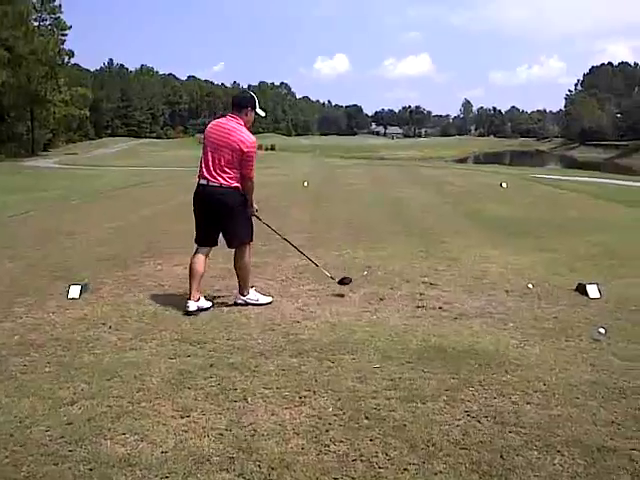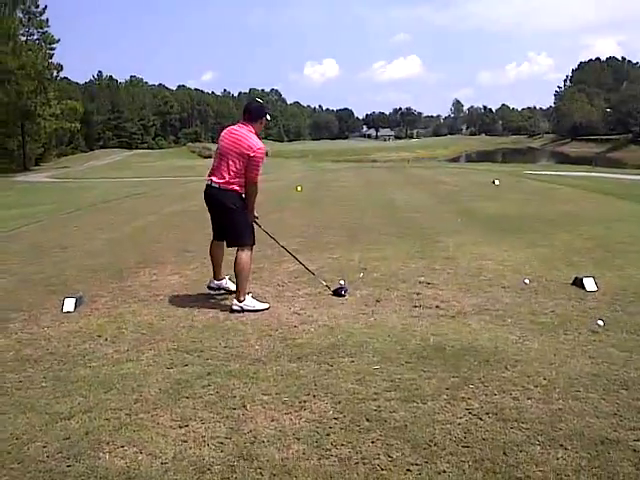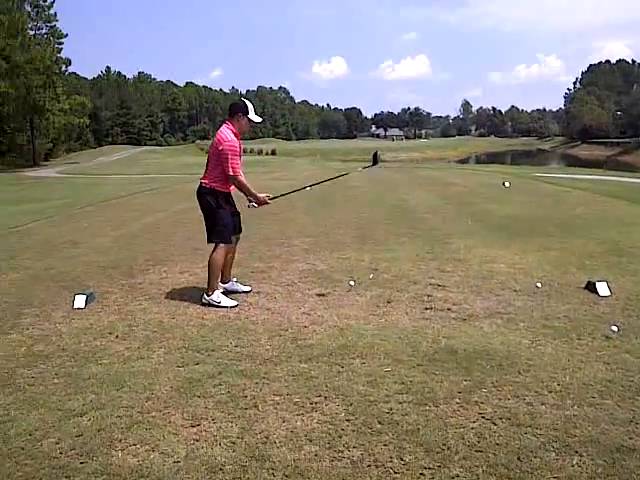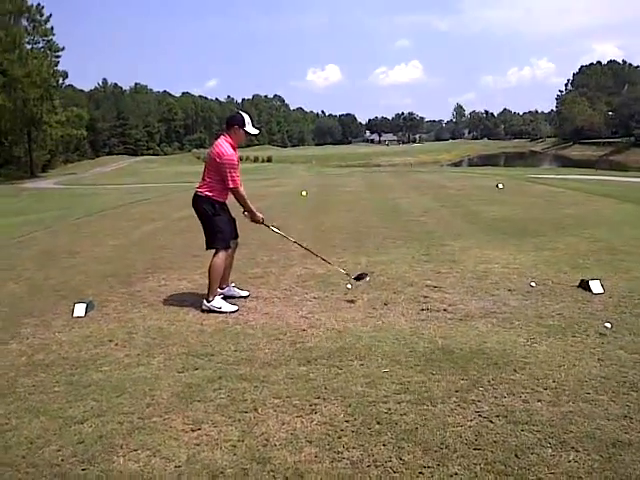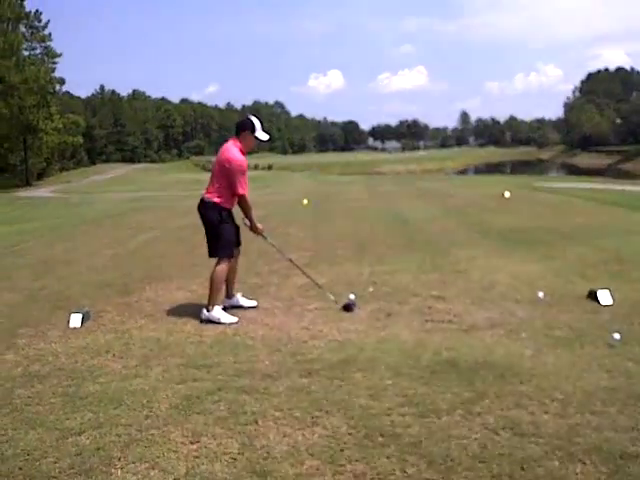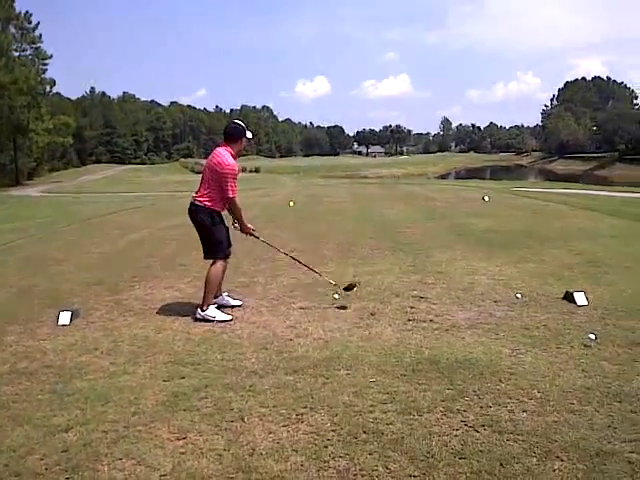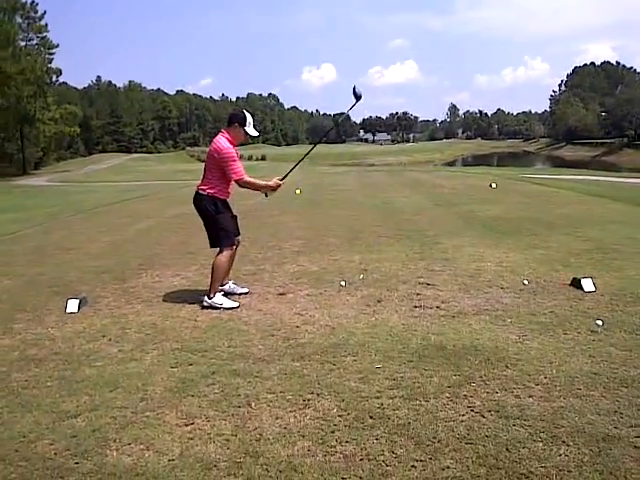
dt=0.7s
person 1, frame 1
left shoulder: (212, 127)
right shoulder: (247, 139)
right elbow: (247, 178)
right wrist: (250, 204)
left hip: (203, 190)
right hip: (228, 195)
left knee: (203, 247)
right knee: (243, 245)
left ankle: (194, 298)
right ankle: (245, 293)
person 1, frame 2
left shoulder: (227, 132)
right shoulder: (256, 146)
right elbow: (251, 184)
right wrist: (251, 210)
left hip: (212, 190)
right hip: (230, 196)
left knee: (219, 238)
right knee: (245, 246)
left ankle: (218, 279)
right ankle: (242, 299)
person 1, frame 3
left shoulder: (229, 134)
right shoulder: (229, 140)
left elbow: (235, 174)
right elbow: (235, 177)
left wrist: (250, 196)
right wrist: (255, 196)
left hip: (220, 193)
right hip: (213, 194)
left knee: (233, 237)
right knee: (223, 243)
left ankle: (226, 282)
right ankle: (211, 293)
person 1, frame 4
left shoulder: (224, 144)
right shoulder: (227, 153)
left elbow: (235, 186)
right elbow: (235, 189)
left wrist: (246, 208)
right wrist: (253, 212)
left hip: (214, 201)
right hip: (209, 202)
left knee: (232, 243)
right knee: (222, 248)
left ankle: (224, 287)
right ankle: (211, 299)
person 1, frame 5
left shoulder: (230, 148)
right shoulder: (237, 158)
right elbow: (242, 195)
left wrist: (246, 217)
right wrist: (252, 222)
left hip: (219, 207)
right hip: (215, 209)
left knee: (233, 252)
right knee: (224, 258)
left ankle: (231, 297)
right ankle: (211, 309)
person 1, frame 6
left shoulder: (219, 153)
right shoulder: (229, 163)
right elbow: (231, 200)
left wrist: (234, 216)
right wrist: (243, 224)
left hip: (207, 210)
right hip: (206, 212)
left knee: (225, 253)
right knee: (220, 258)
left ankle: (218, 296)
right ankle: (205, 309)
person 1, frame 7
left shoulder: (225, 143)
right shoulder: (224, 147)
left elbow: (240, 176)
right elbow: (242, 181)
left wrist: (264, 186)
right wrist: (268, 185)
left hip: (216, 199)
right hip: (209, 200)
left knee: (234, 241)
right knee: (226, 246)
left ankle: (223, 283)
right ankle: (212, 296)
